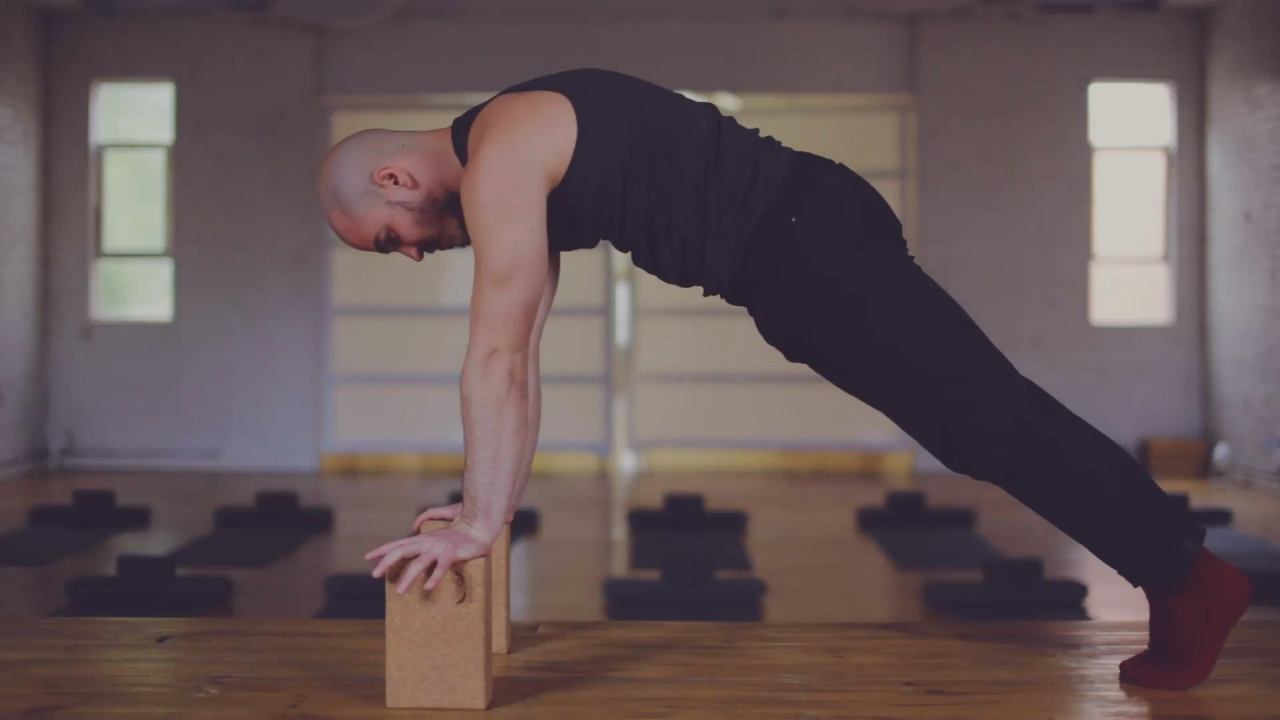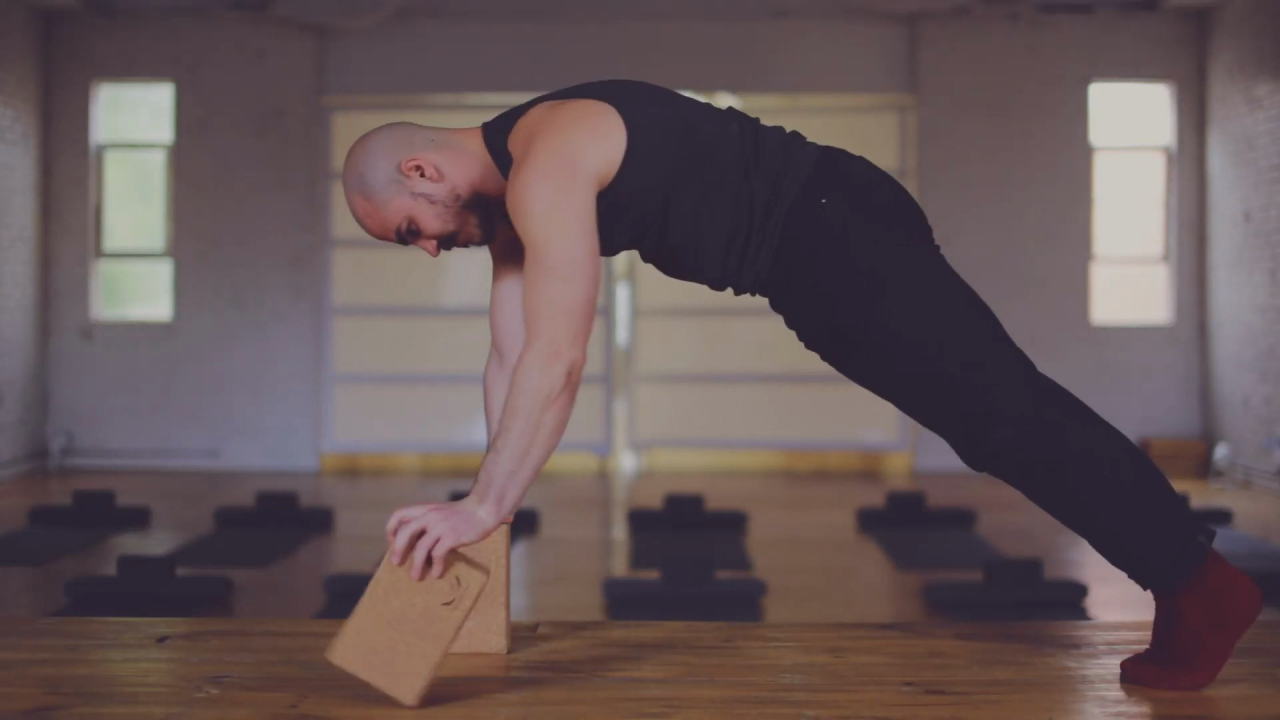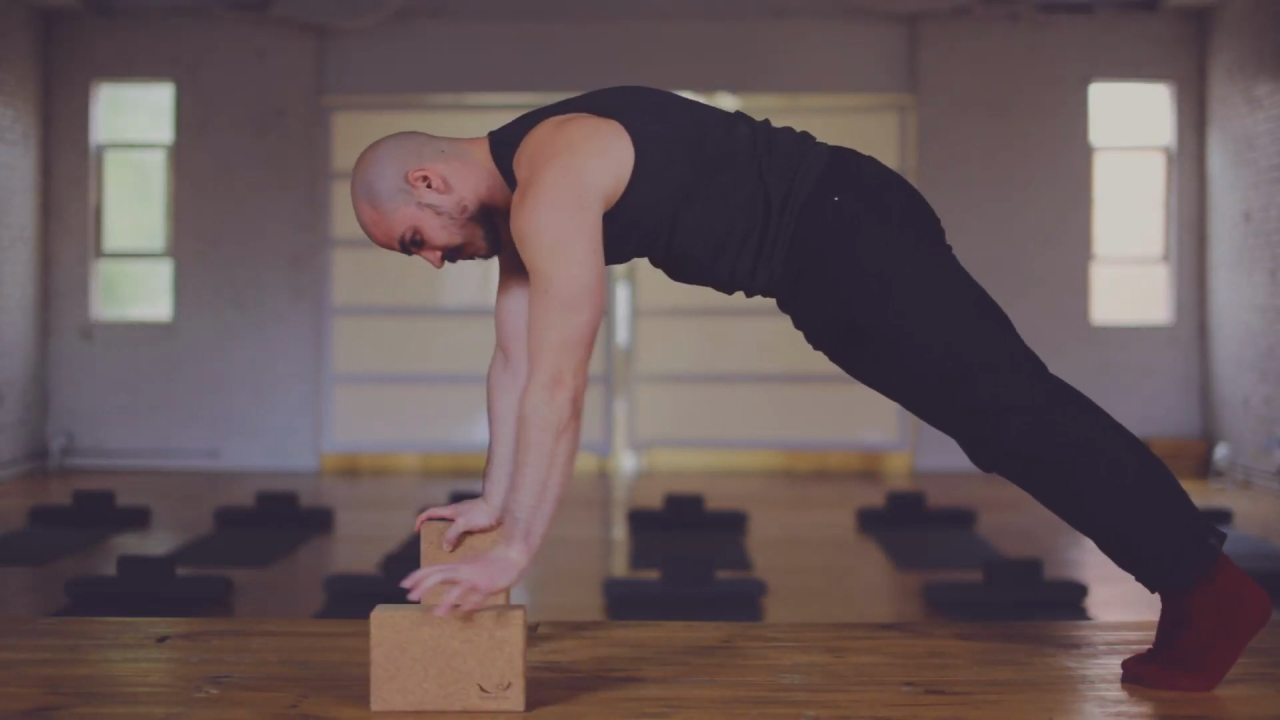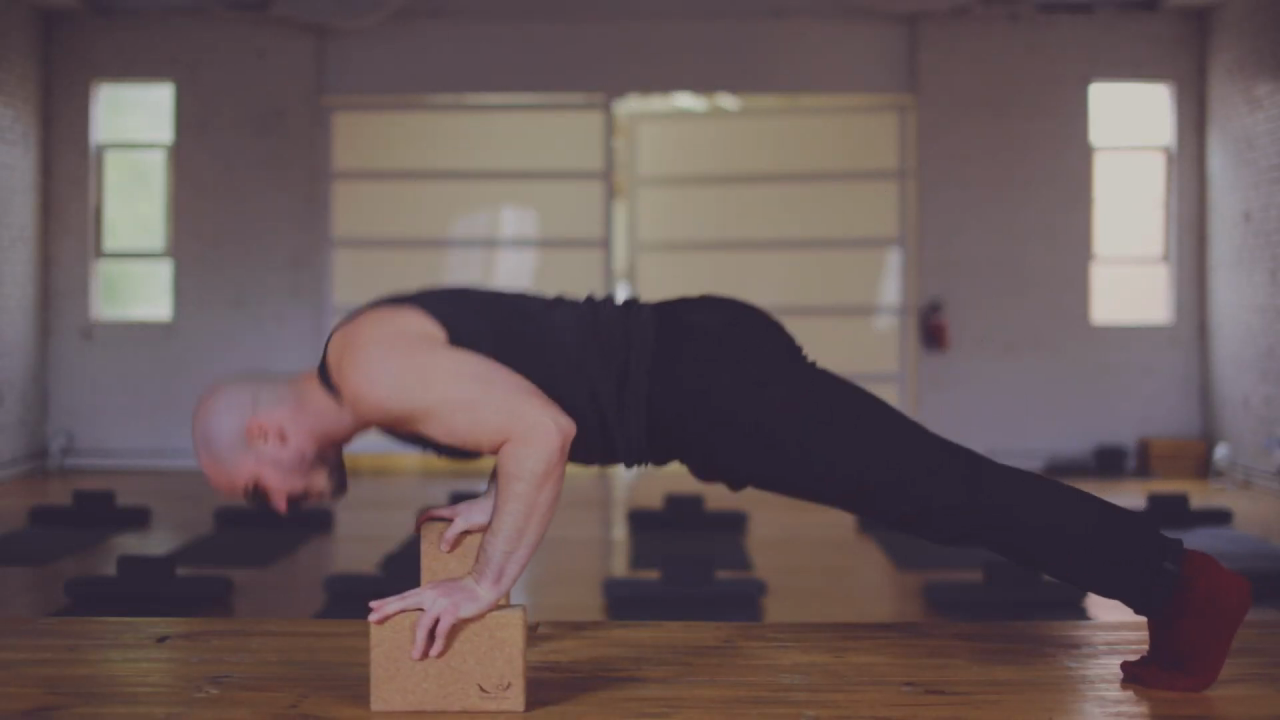
dt=0.7s
person 1, frame 1
left shoulder: (499, 159)
right shoulder: (509, 174)
left elbow: (496, 354)
right elbow: (517, 352)
left wrist: (480, 523)
right wrist: (490, 503)
left hip: (806, 238)
right hip: (792, 248)
left knee: (991, 420)
right knee: (980, 421)
left ankle: (1190, 578)
right ankle: (1175, 578)
person 1, frame 2
left shoulder: (546, 165)
right shoulder: (516, 189)
left elbow: (557, 359)
right elbow: (515, 351)
left wrist: (482, 507)
right wrist: (491, 497)
left hip: (835, 229)
right hip: (810, 254)
left knee: (1007, 413)
right knee: (995, 418)
left ankle: (1200, 583)
right ankle: (1186, 586)
person 1, frame 3
left shoulder: (551, 184)
right shoulder: (519, 190)
left elbow: (557, 380)
right elbow: (518, 356)
left wrist: (516, 547)
right wrist: (497, 499)
left hip: (844, 229)
right hip: (822, 252)
left knee: (1018, 413)
right knee: (1004, 420)
right ankle: (1192, 593)
person 1, frame 4
left shoulder: (371, 370)
right shoulder: (380, 350)
left elbow: (545, 434)
left wrist: (484, 584)
right wrist: (504, 502)
left hip: (704, 386)
right hip: (695, 365)
left knee: (948, 495)
right knee: (940, 492)
left ankle: (1183, 587)
right ankle: (1164, 580)
